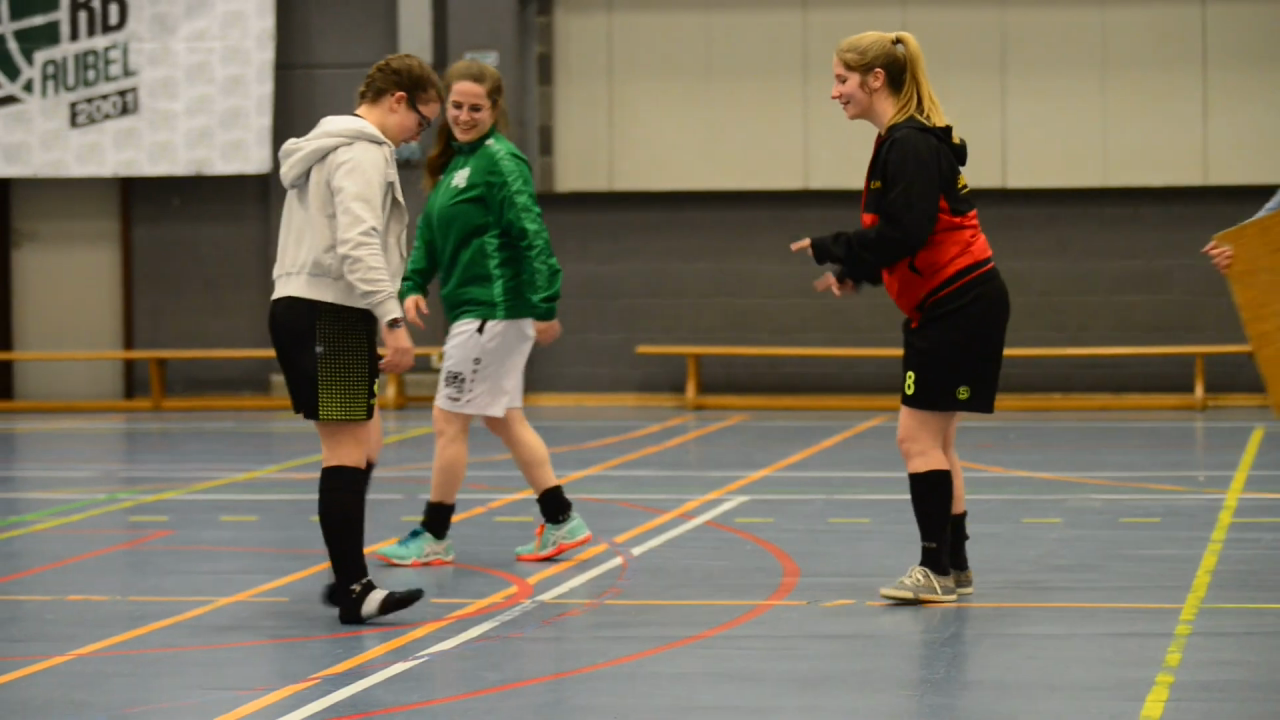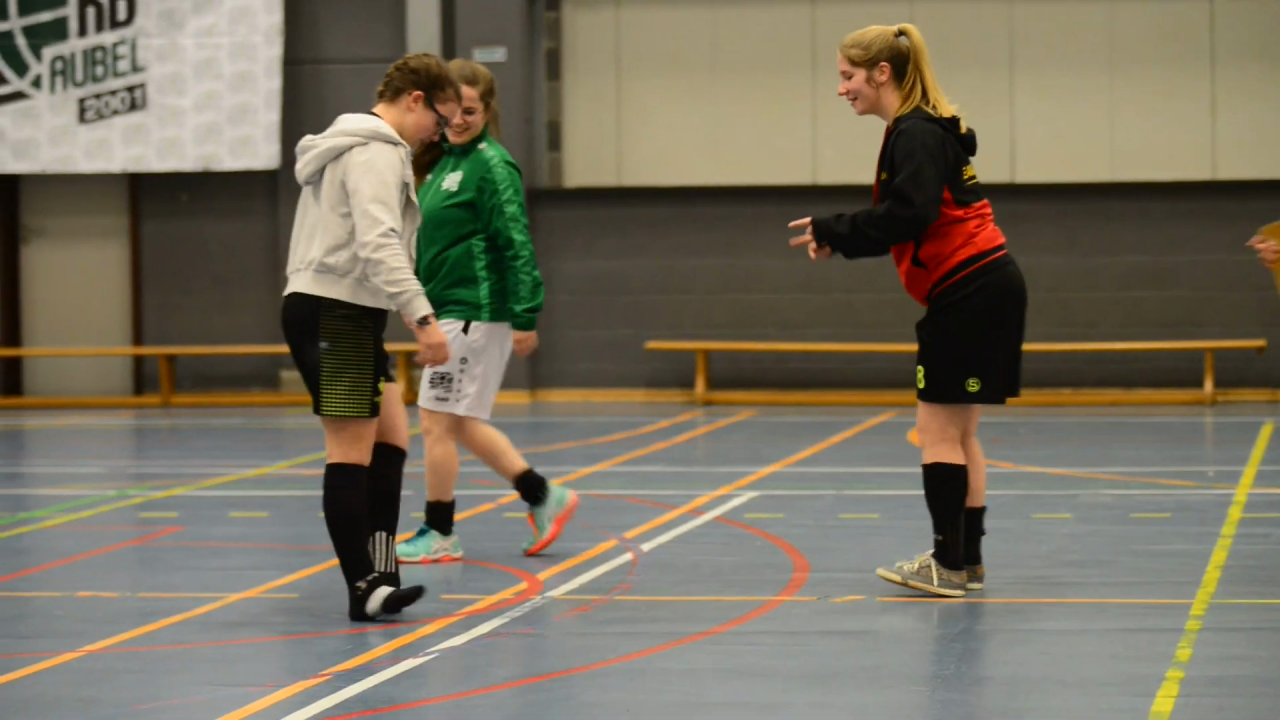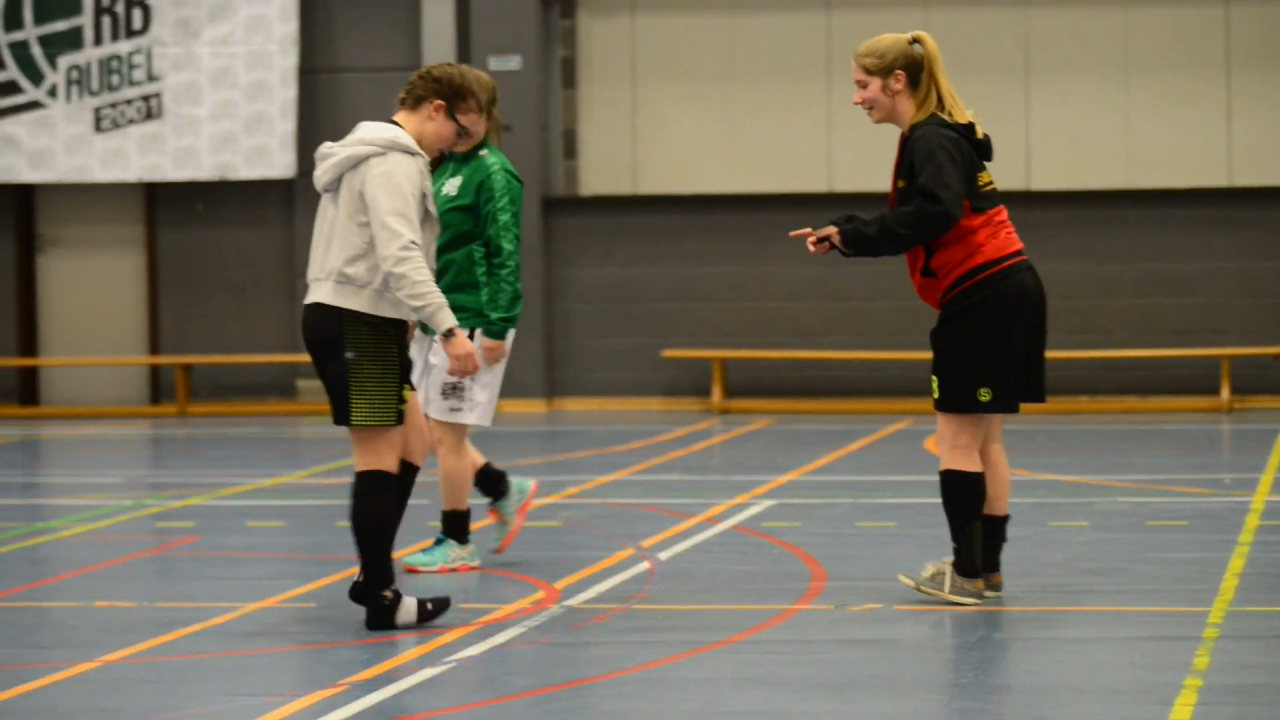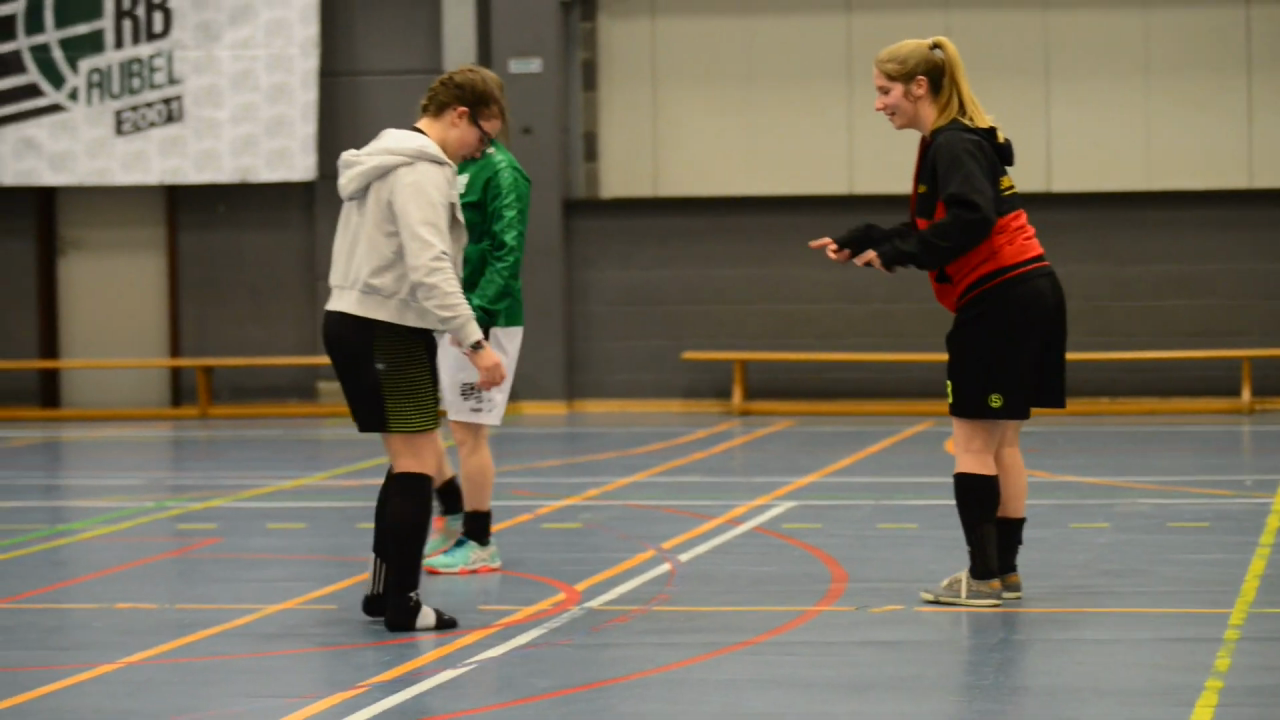
dt=0.1s
person 1, frame 1
left shoulder: (910, 143)
right shoulder: (903, 141)
left elbow: (904, 233)
left wrist: (832, 251)
right wrist: (851, 271)
left hip: (960, 305)
right hip: (953, 305)
left knee: (917, 436)
right knee: (933, 438)
left ankle: (937, 569)
right ankle: (953, 564)
person 1, frame 2
left shoulder: (917, 133)
right shoulder: (912, 132)
left elbow: (909, 215)
right elbow: (908, 218)
left wrist: (830, 228)
right wrist: (836, 239)
left hip: (972, 294)
right hip: (976, 293)
left knee: (938, 431)
right knee: (958, 432)
left ankle: (947, 564)
right ankle: (967, 560)
person 1, frame 3
left shoulder: (930, 140)
right shoulder: (929, 138)
left elbow: (936, 215)
right elbow: (908, 226)
left wrist: (854, 234)
right wrist: (842, 234)
left hip: (985, 299)
right hip: (1005, 296)
left knee: (957, 439)
right knee: (984, 438)
left ankle: (966, 573)
right ankle: (986, 567)
person 1, frame 4
left shoulder: (952, 145)
right shoulder: (952, 144)
left elbow: (973, 219)
right elbow: (929, 231)
left wrist: (895, 252)
right wrist: (858, 242)
left hip: (1001, 304)
right hip: (1026, 299)
left knee: (972, 442)
right knee: (1000, 441)
left ankle: (982, 575)
right ankle: (1003, 569)
person 2, frame 1
left shoulder: (327, 147)
right shoulder: (362, 152)
right elbow: (358, 244)
right wrist: (392, 320)
left hip: (304, 311)
right hip: (328, 316)
left knee: (354, 452)
right knee: (348, 455)
left ankle: (347, 576)
right ankle: (356, 588)
person 2, frame 2
left shoulder: (346, 146)
right shoulder: (377, 152)
right elbow: (378, 246)
right wrist: (422, 318)
left hip: (318, 308)
right hip: (336, 313)
left knee: (392, 437)
right knee: (351, 452)
left ankle: (378, 569)
right ankle: (362, 586)
person 2, frame 3
left shoulder: (363, 153)
right shoulder: (394, 162)
right elbow: (400, 258)
right wrist: (448, 329)
left hip: (336, 316)
right hip: (358, 322)
left knee: (408, 449)
right knee: (380, 460)
left ankle: (374, 577)
right ankle: (382, 597)
person 2, frame 4
left shoulder: (387, 161)
right shoulder: (423, 172)
right elbow: (430, 269)
right wrist: (474, 342)
left hip: (355, 322)
right hip: (384, 331)
left knee: (412, 460)
right knee: (417, 465)
left ankle: (386, 587)
right ankle: (402, 601)
person 3, frame 1
left shoulder: (499, 160)
right shoulder: (450, 161)
left elbow: (529, 236)
right elbow: (429, 240)
left wrist: (543, 306)
right wrist: (411, 289)
left hip: (490, 312)
right hip: (468, 311)
left knee: (449, 422)
right knee: (506, 422)
left ankle: (433, 536)
right ankle: (563, 521)
person 3, frame 2
left shoulder: (491, 166)
right shoulder: (438, 163)
left elbow: (515, 246)
right elbow: (426, 241)
left wrist: (523, 316)
left hip: (474, 315)
right hip: (451, 312)
left knee: (436, 422)
right knee: (463, 427)
left ankle: (440, 533)
right ankle: (544, 498)
person 3, frame 3
left shoulder: (493, 172)
right shoulder: (439, 167)
left elbow: (504, 254)
left wrist: (484, 328)
left hip: (473, 322)
right hip: (432, 323)
left knee: (445, 432)
left ankle: (456, 541)
right ankle: (505, 490)
person 3, frame 4
left shoulder: (502, 171)
left elbow: (506, 252)
left wrist: (477, 315)
left hip: (482, 324)
left knee: (467, 430)
left ankle: (478, 542)
right ankle: (454, 514)
